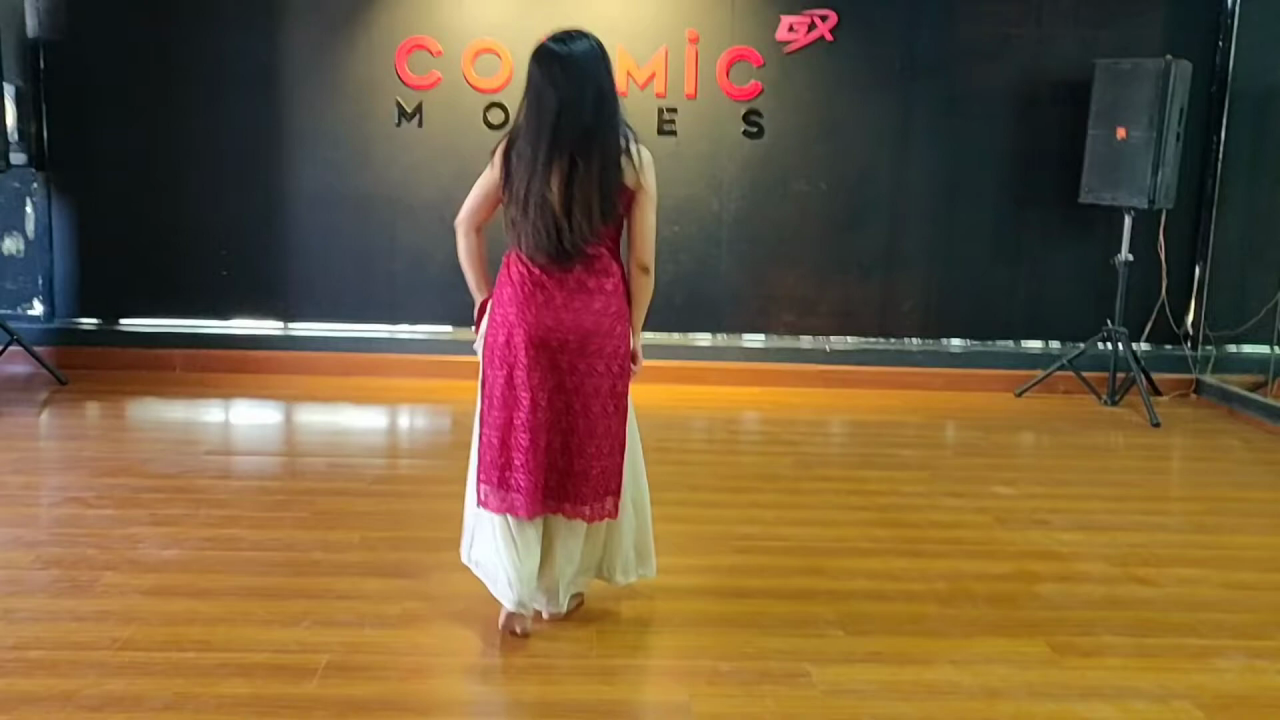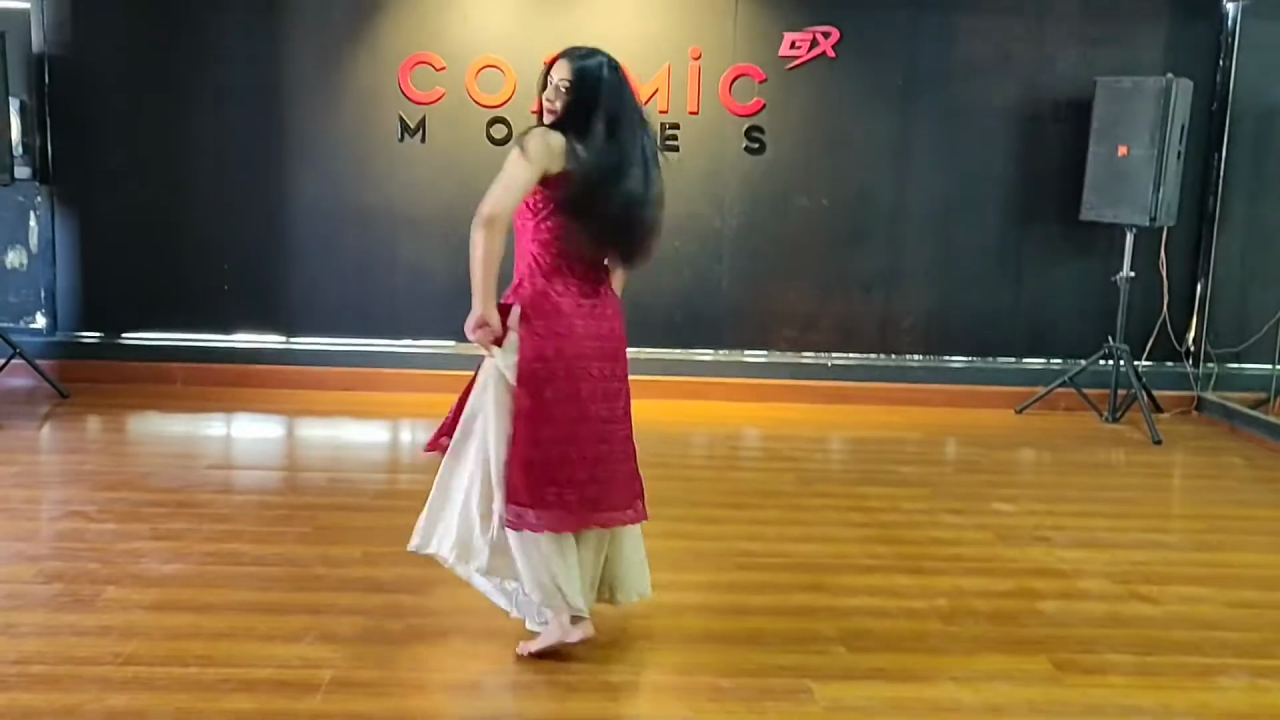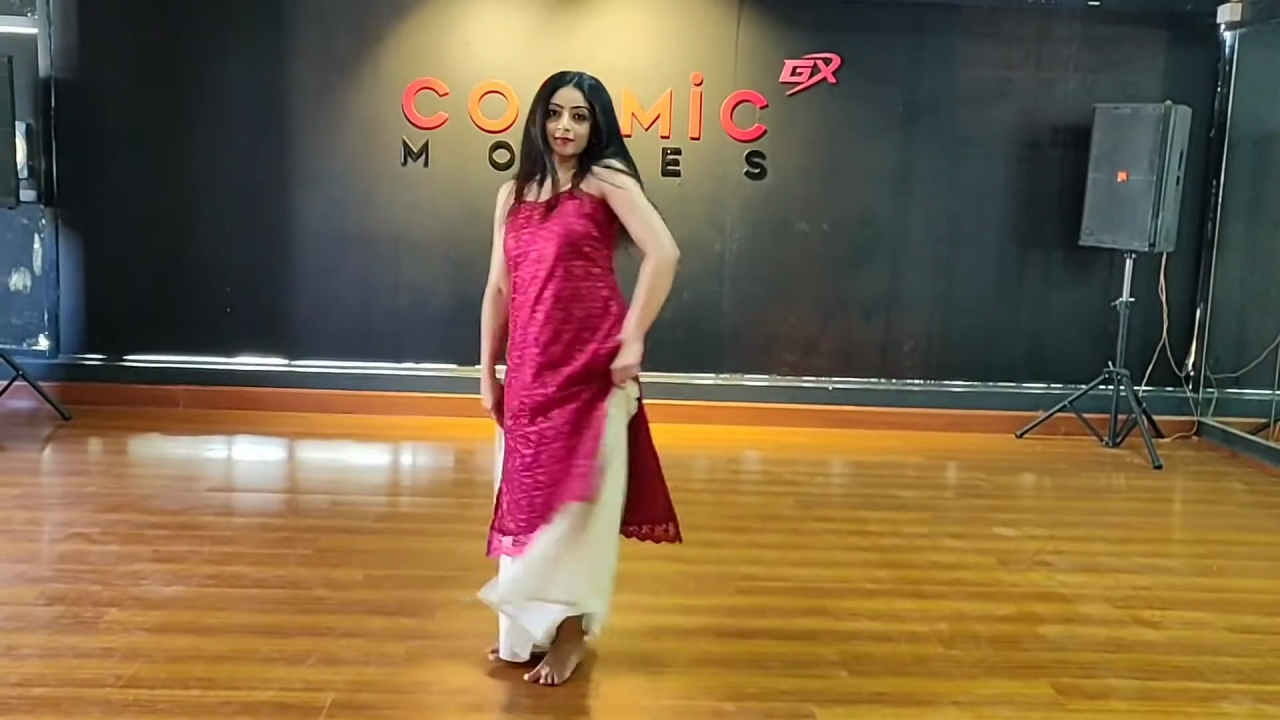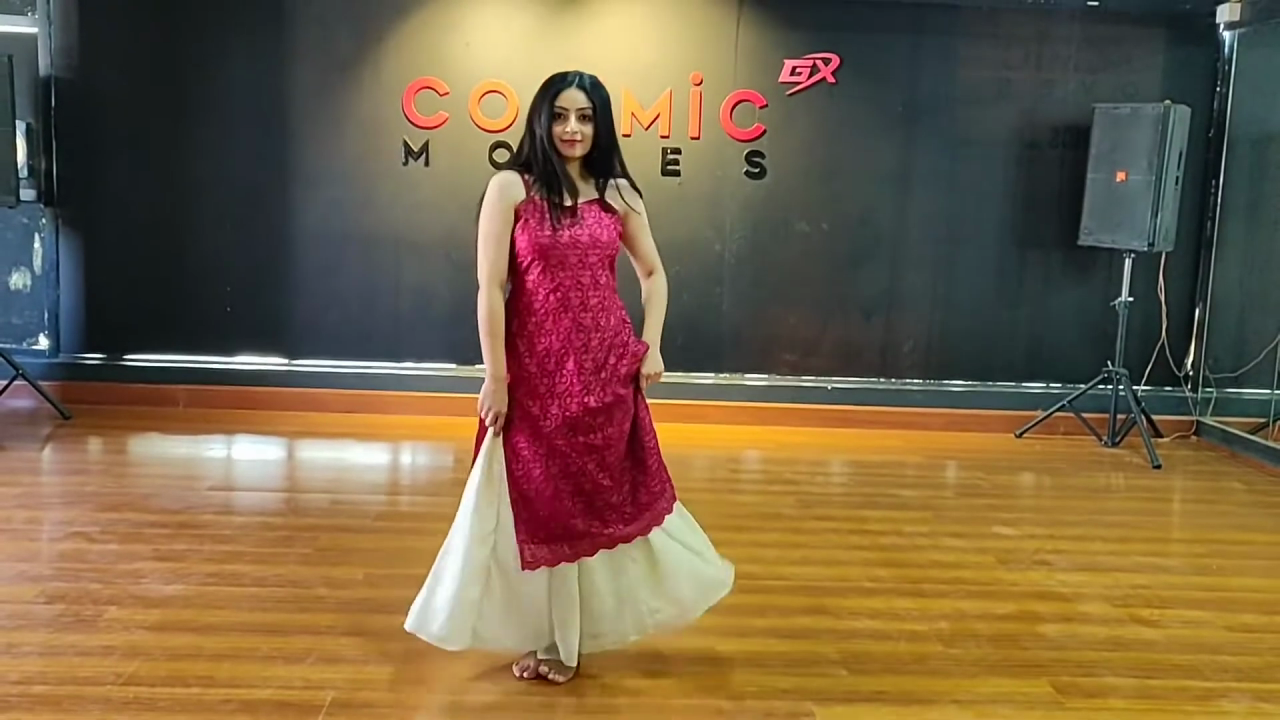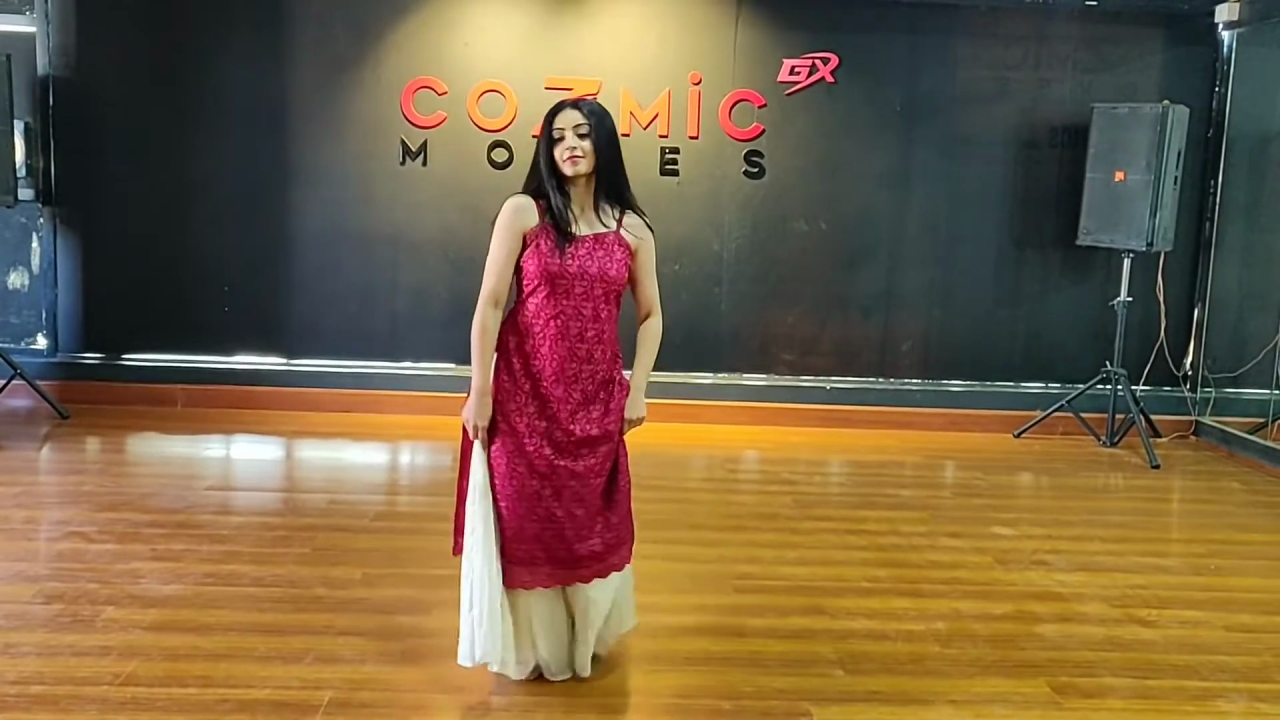
dt=0.4s
person 1, frame 1
left shoulder: (517, 147)
right shoulder: (631, 156)
left elbow: (466, 226)
right elbow: (642, 261)
left wrist: (484, 300)
right wrist: (633, 330)
left hip: (522, 317)
right hip: (597, 324)
left knee: (517, 453)
right knee: (586, 455)
left ankle: (518, 594)
right ankle: (560, 589)
person 1, frame 2
left shoulder: (544, 146)
right shoulder: (625, 166)
left elbow: (490, 219)
left wrist: (483, 303)
left hip: (544, 325)
right hip: (600, 329)
left knee: (529, 467)
right knee: (586, 469)
left ankle: (563, 611)
right ankle: (572, 598)
person 1, frame 3
left shoulder: (607, 177)
right shoulder: (513, 193)
left elbow: (664, 251)
right elbow: (499, 287)
left wrist: (633, 338)
right wrist: (488, 367)
left hip: (594, 360)
right hip: (533, 367)
left knee: (580, 493)
right knee: (533, 493)
left ankle: (568, 627)
right ankle: (533, 628)
person 1, frame 4
left shoulder: (618, 193)
right shoulder: (510, 187)
left elbow: (653, 273)
right elbow: (490, 287)
left wrist: (651, 345)
right wrist: (495, 377)
left hip: (608, 370)
right hip: (534, 371)
left knee: (605, 498)
right knee: (537, 503)
left ankle: (571, 636)
right ankle: (540, 636)
person 1, frame 5
left shoulder: (632, 227)
right shoulder: (522, 213)
left elbow: (650, 315)
right elbow: (489, 305)
left wrist: (638, 388)
right wrist: (480, 392)
left hip: (595, 401)
right hip: (524, 393)
left knee: (592, 523)
right knee: (526, 521)
left ankle: (583, 636)
right ankle: (535, 646)
